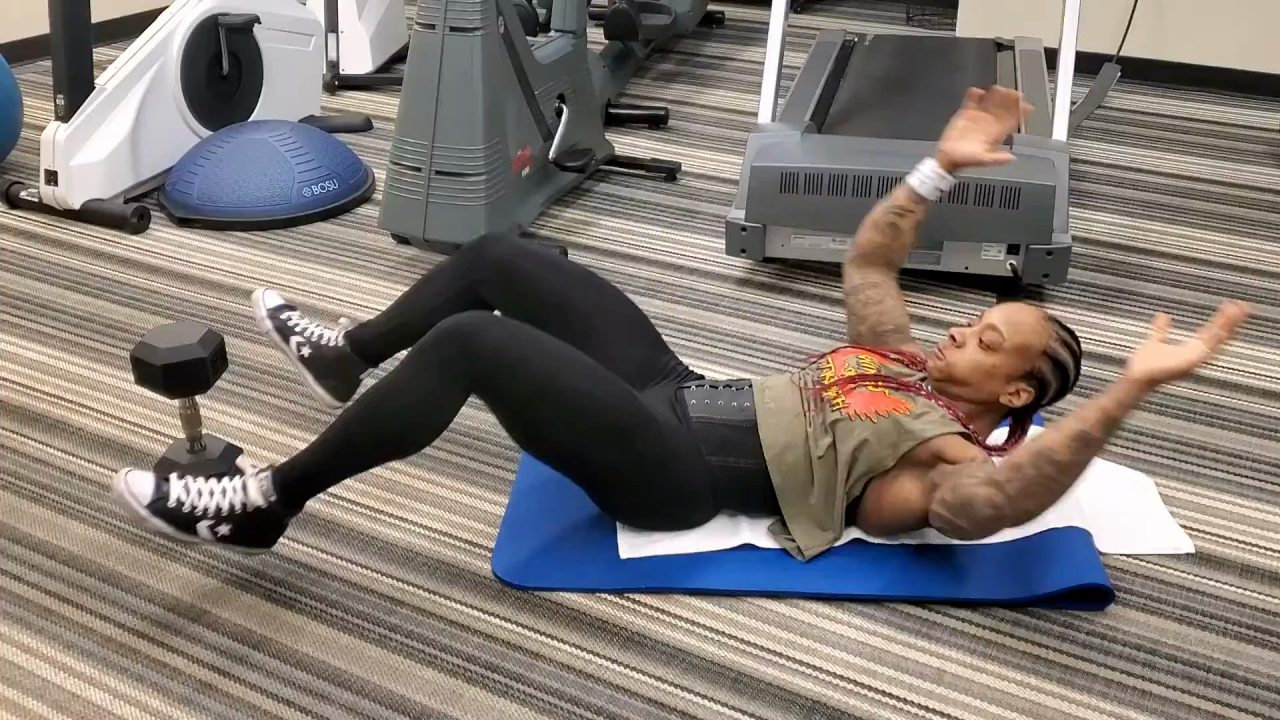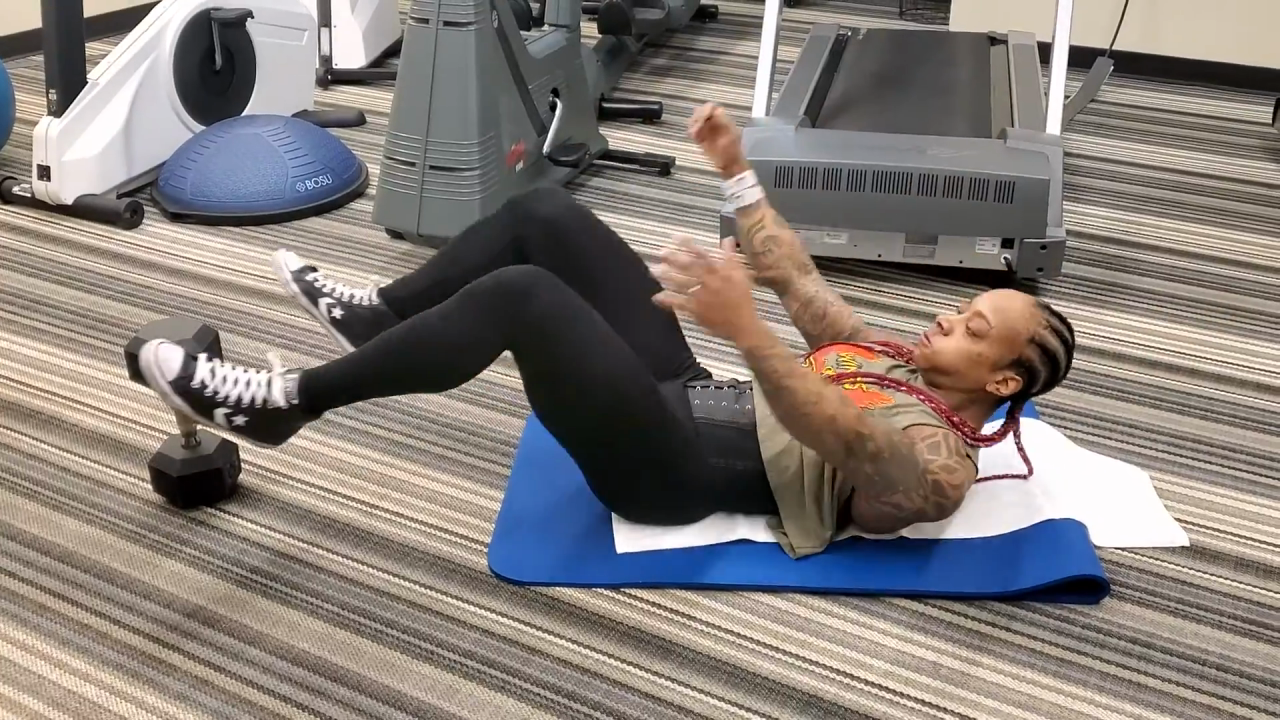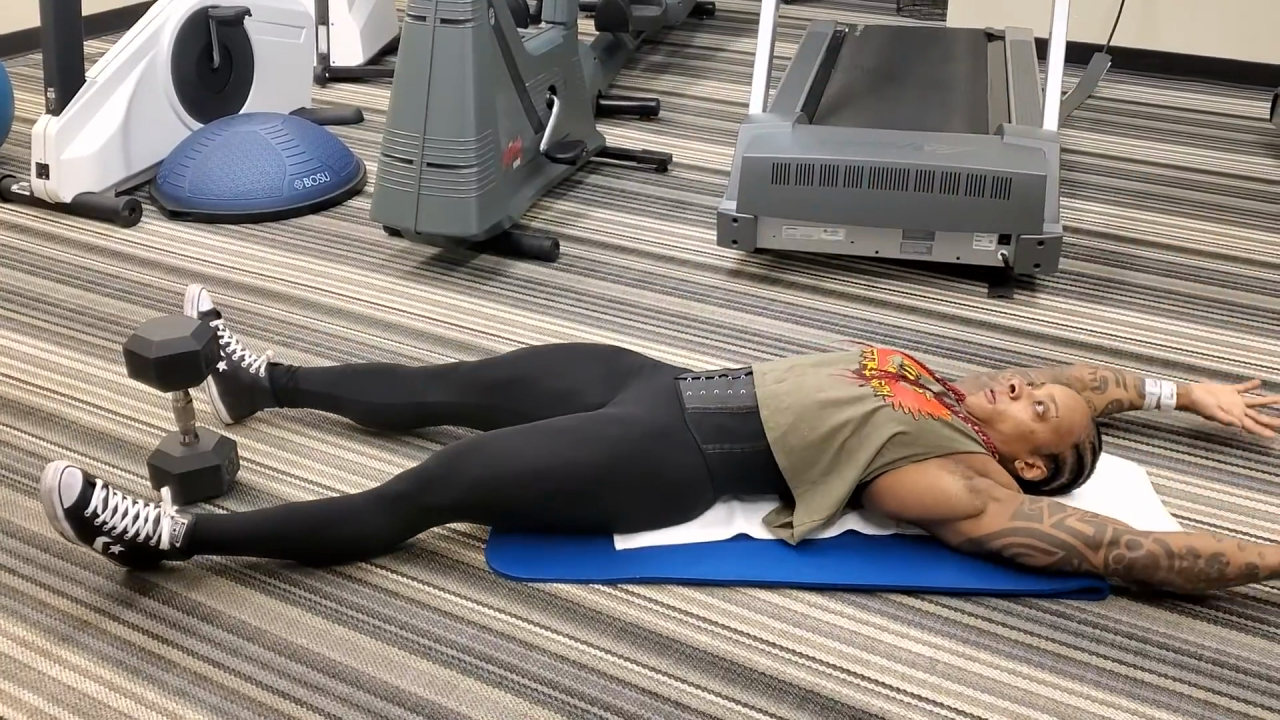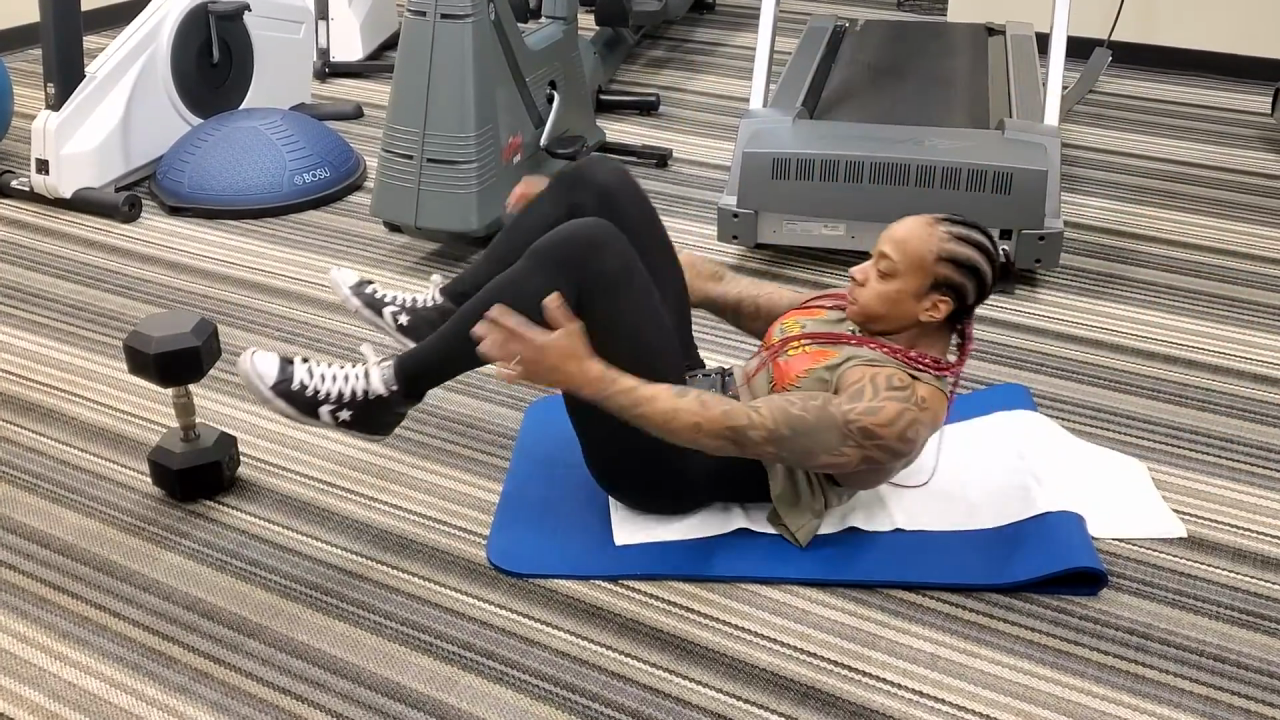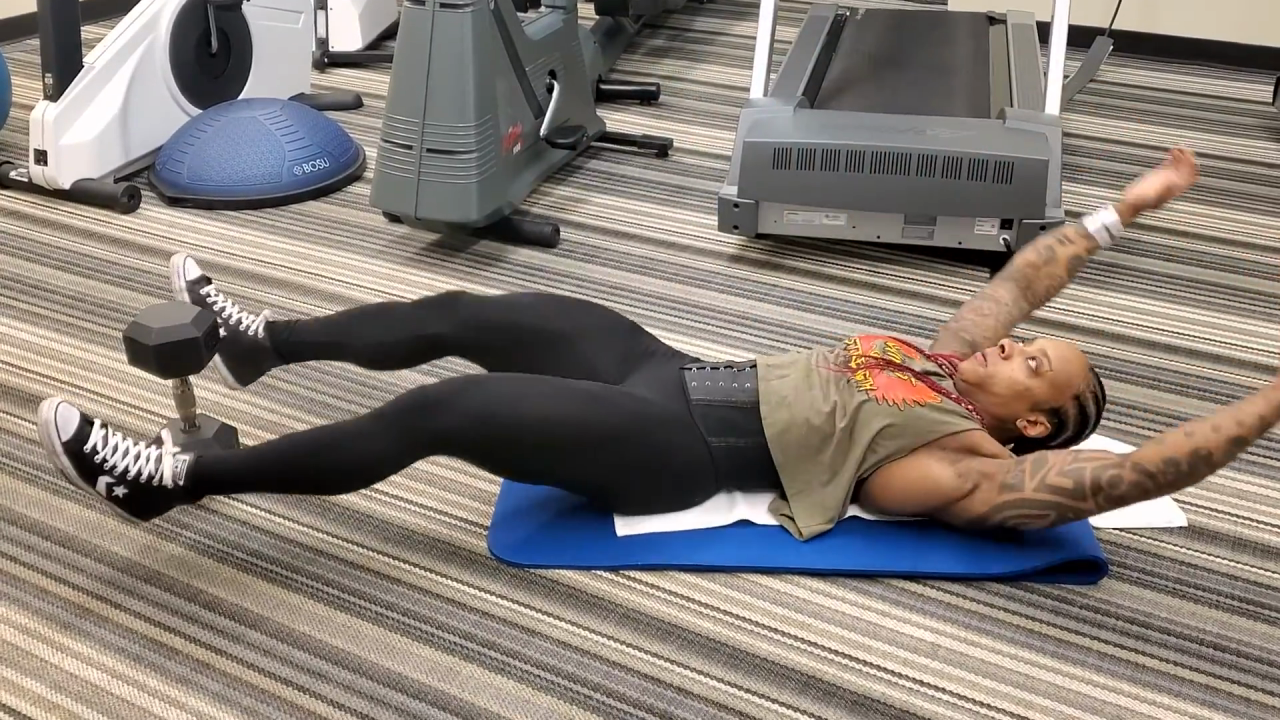
dt=1s
person 1, frame 1
left shoulder: (957, 468)
right shoulder: (912, 365)
left elbow: (1008, 495)
right elbow: (868, 265)
left wrist: (1128, 389)
right wrist: (944, 166)
left hip: (674, 471)
right hip: (683, 394)
left knee: (474, 338)
right knee: (496, 255)
left ankle: (266, 501)
right ankle: (346, 354)
person 1, frame 2
left shoulder: (934, 471)
right shoulder: (913, 361)
left elbow: (821, 433)
right elbow: (796, 277)
left wrist: (746, 332)
right wrist: (737, 175)
left hip: (675, 468)
right hip: (686, 397)
left knee: (518, 296)
right knee: (544, 213)
left ankle: (293, 397)
right ankle: (373, 318)
person 1, frame 3
left shoulder: (978, 491)
right shoulder: (959, 397)
left elbow: (1121, 548)
right elbow: (1068, 373)
left hip: (666, 460)
right hip: (667, 384)
left knee: (422, 495)
right knee: (445, 386)
left ankle: (166, 536)
right ankle: (256, 375)
person 1, frame 4
left shoulder: (894, 409)
right shoulder: (871, 317)
left elbow: (740, 432)
right elbow: (716, 282)
left wrist: (587, 374)
left hip: (666, 468)
right hip: (693, 393)
left knee: (583, 247)
right knee: (600, 183)
left ankle: (383, 389)
right ankle: (442, 311)
person 1, frame 5
left shoulder: (978, 474)
right shoulder: (948, 367)
left elbow: (1118, 474)
right elbow: (1021, 281)
left wrist: (1266, 411)
right wrist: (1120, 211)
left hip: (669, 449)
right hip: (674, 372)
left knee: (428, 415)
right knee: (453, 317)
left ankle: (168, 480)
right ankle: (255, 341)
